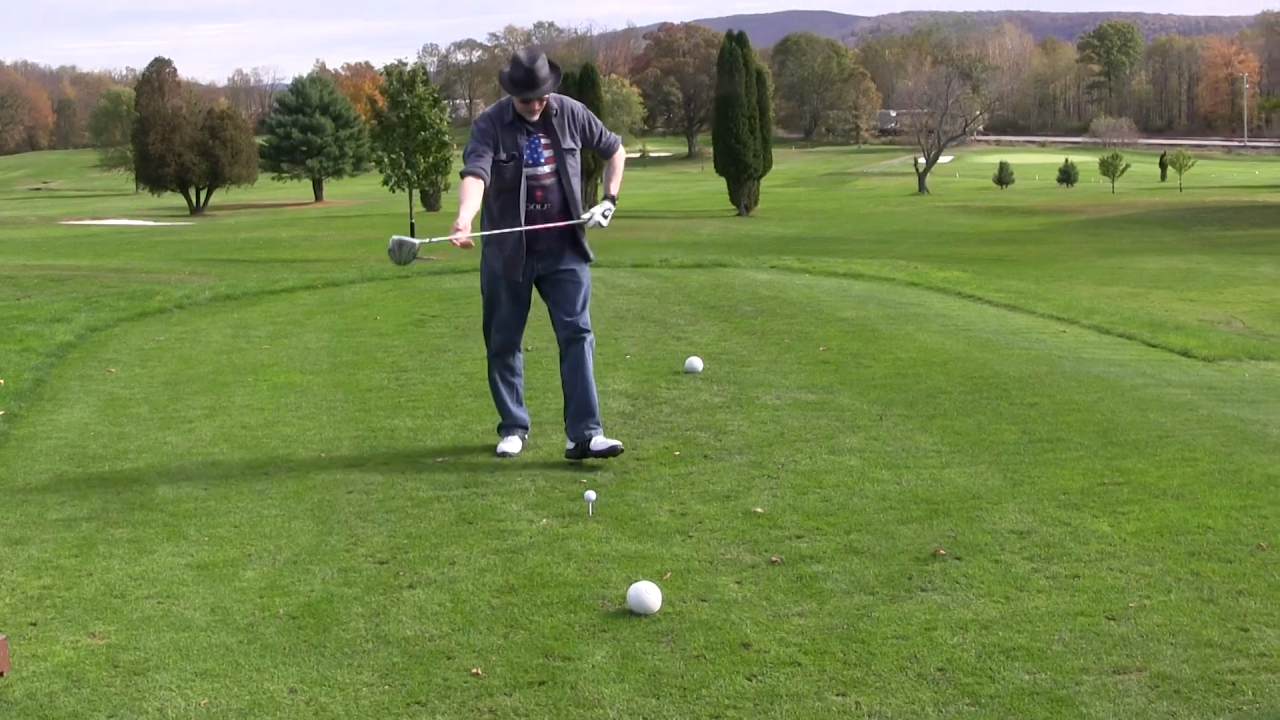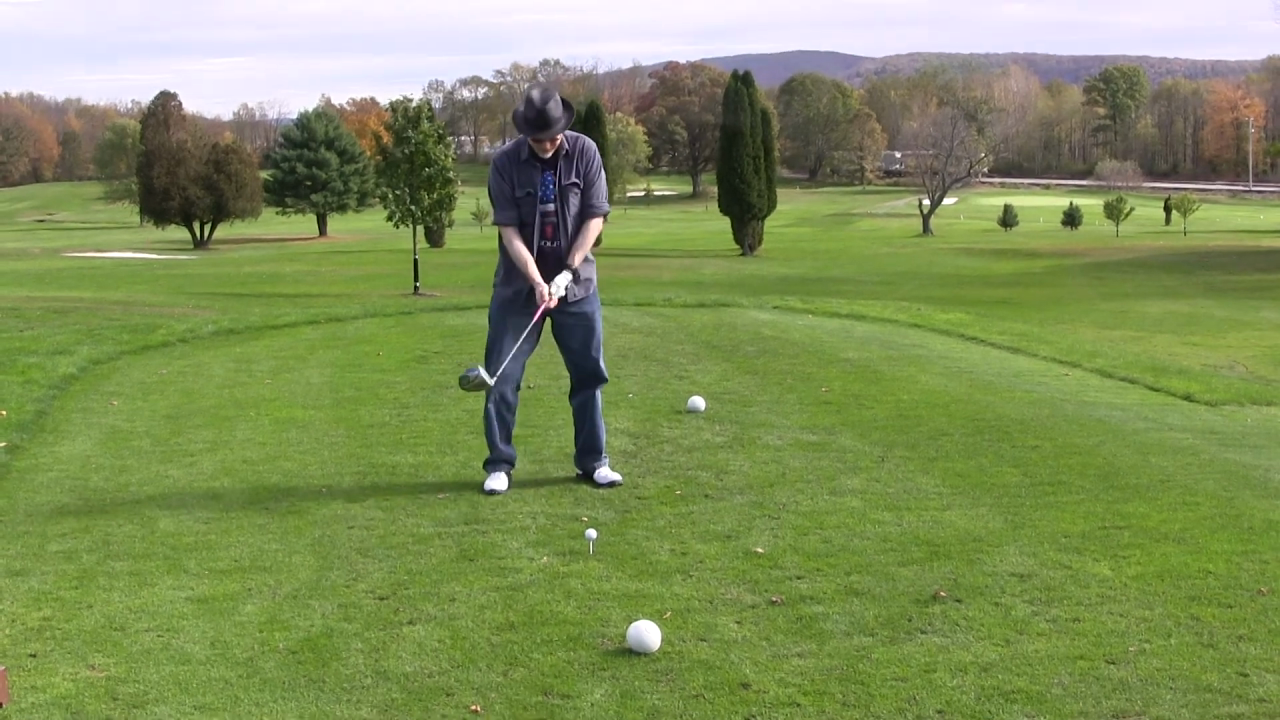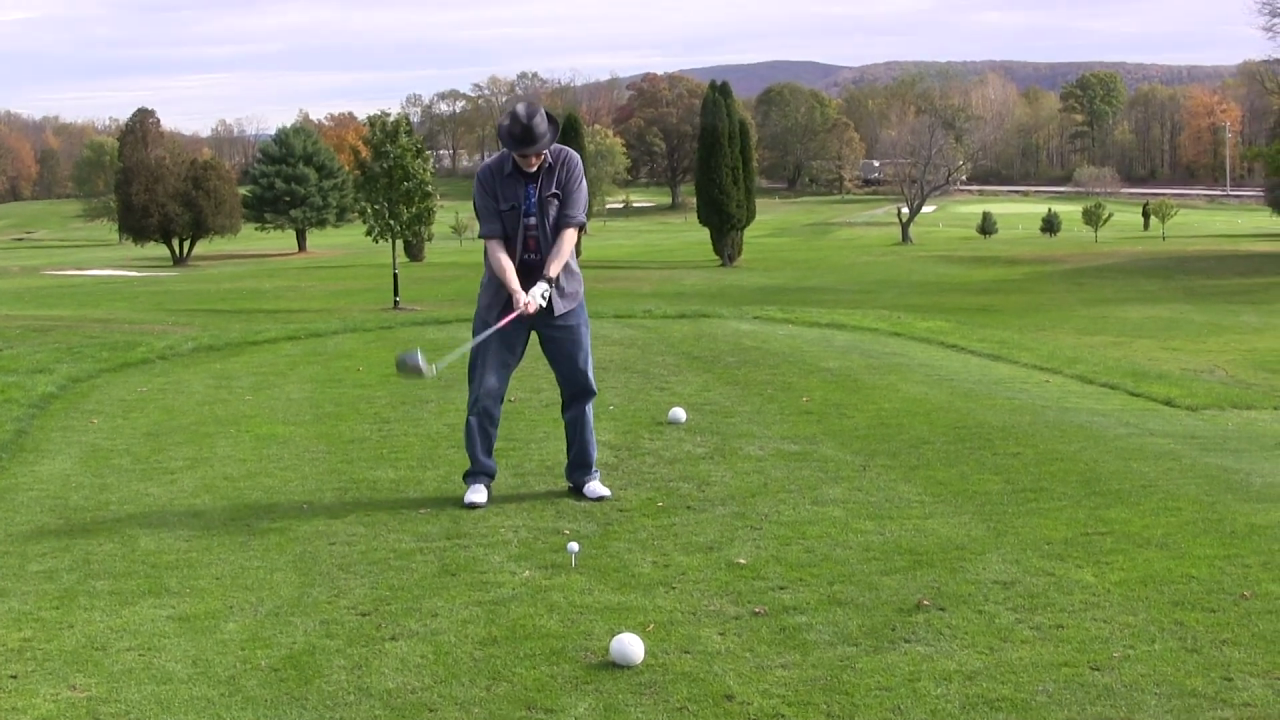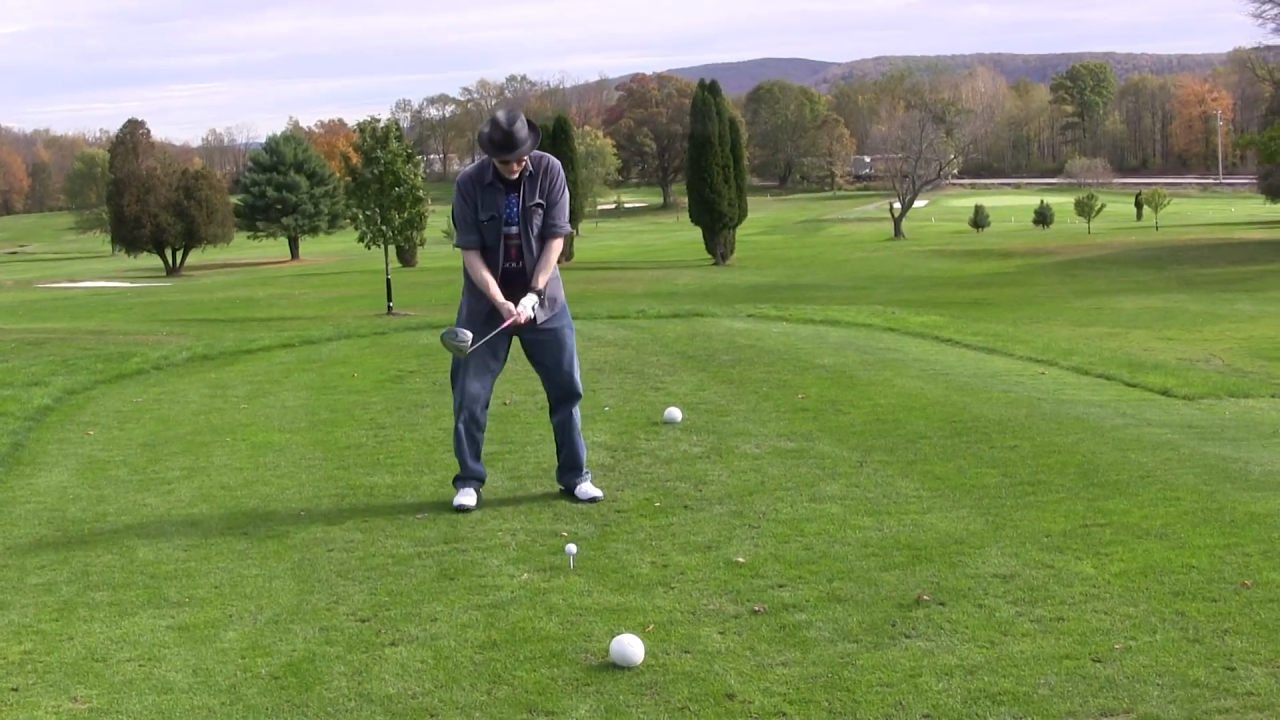
dt=0.7s
person 1, frame 1
left shoulder: (571, 114)
right shoulder: (489, 124)
left elbow: (614, 149)
right elbow: (474, 176)
left wrist: (609, 199)
right wrist: (463, 222)
left hip: (563, 248)
right hip: (507, 252)
left knee: (576, 334)
right knee: (503, 342)
left ankle: (584, 433)
right ankle: (513, 427)
person 1, frame 2
left shoulder: (585, 151)
right shoulder: (505, 162)
left elbow: (594, 217)
right elbow: (509, 230)
left wrist: (567, 273)
right wrist: (536, 282)
left hip: (575, 280)
right hip: (519, 283)
left knee: (589, 372)
right knee: (503, 375)
left ankle: (592, 460)
right ankle: (499, 463)
person 1, frame 3
left shoulder: (568, 163)
right shoulder: (489, 174)
left elbow: (570, 230)
right elbow: (494, 242)
left wrist: (543, 285)
right wrist: (515, 292)
left hip: (561, 292)
right hip: (504, 295)
left knee: (579, 384)
right knee: (486, 387)
left ankle: (583, 474)
right ankle: (479, 476)
person 1, frame 4
left shoulder: (550, 170)
right shoulder: (469, 183)
left elbow: (555, 239)
right elbow: (471, 253)
left wrist: (532, 296)
right wrist: (500, 303)
left hip: (543, 298)
right hip: (485, 302)
left knee: (566, 387)
right knee: (470, 392)
left ankle: (574, 475)
right ankle: (469, 480)
